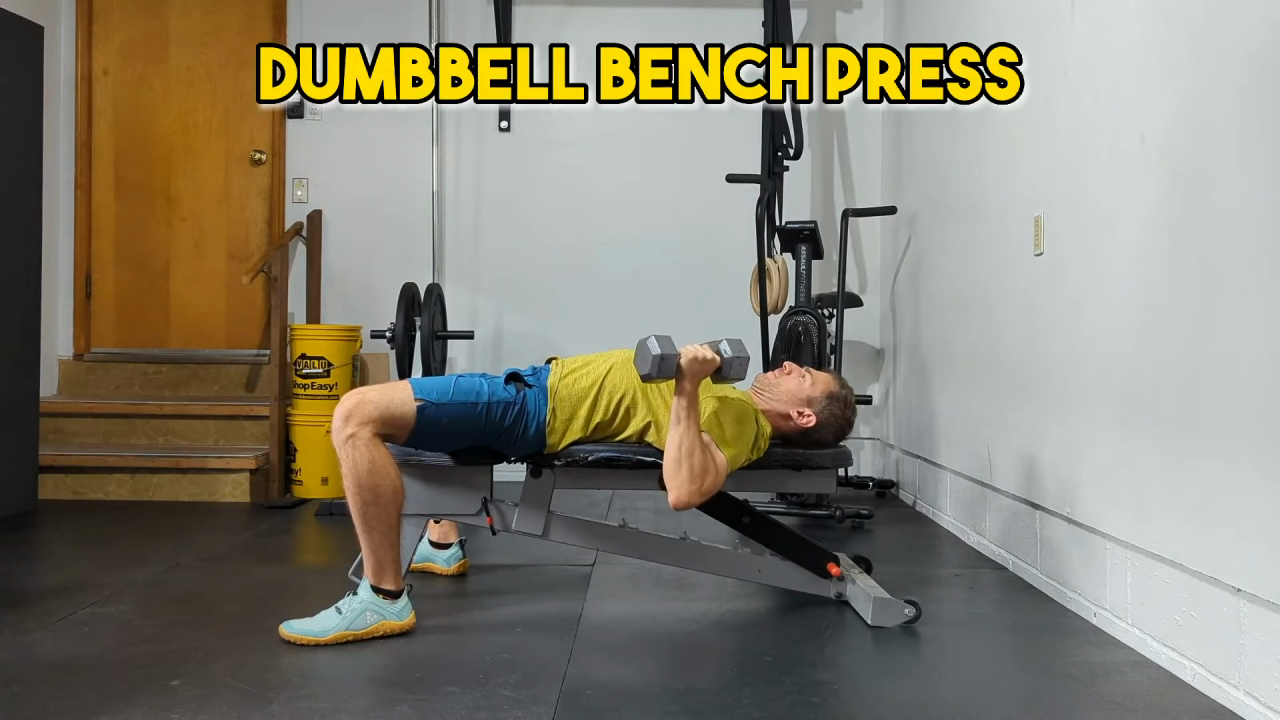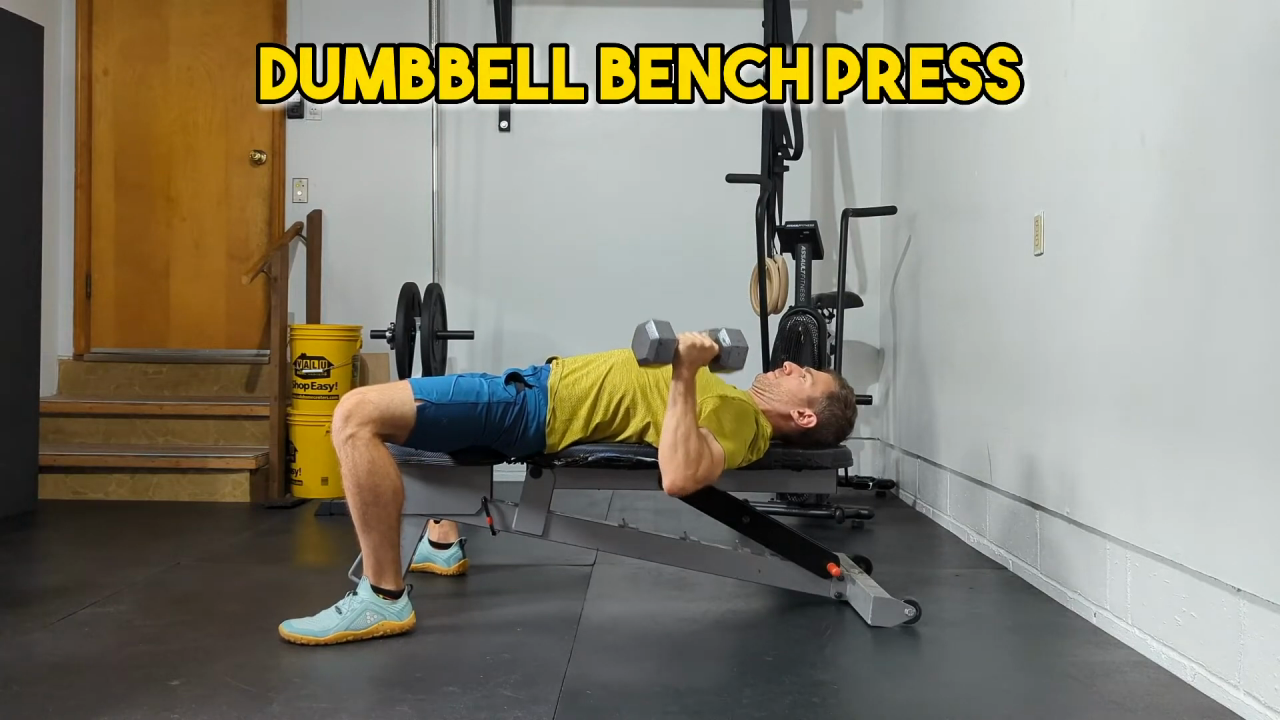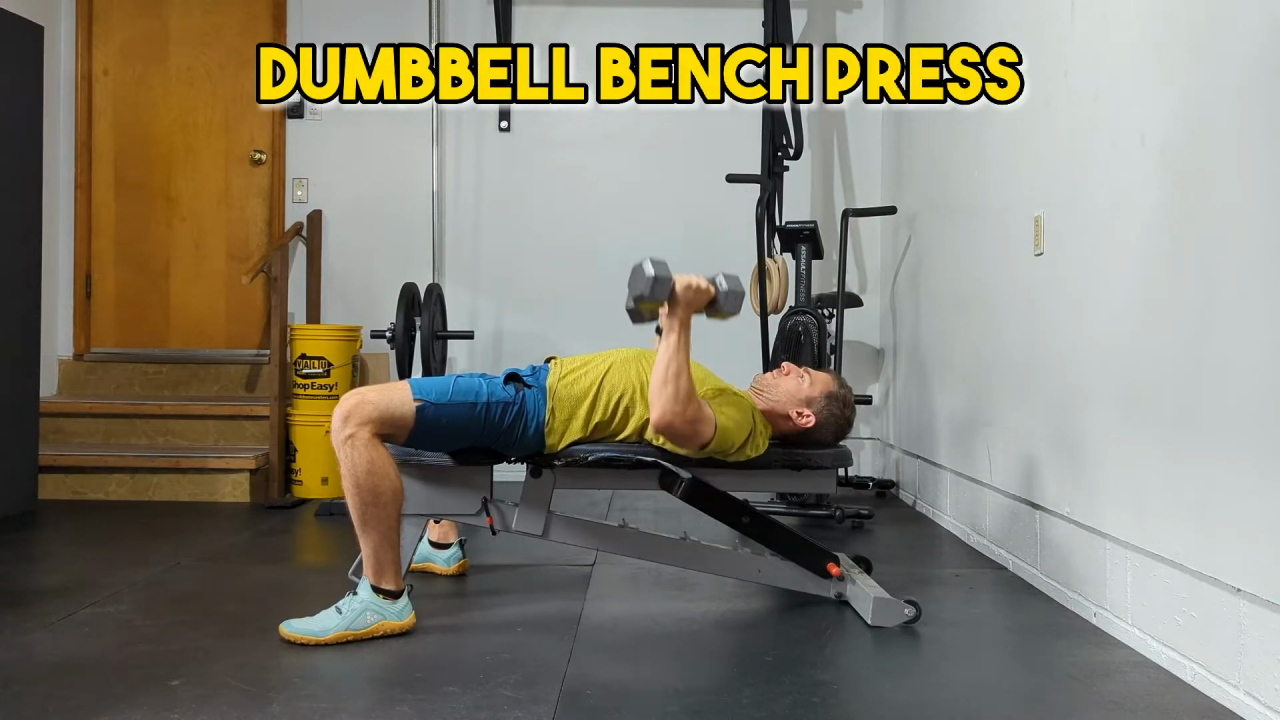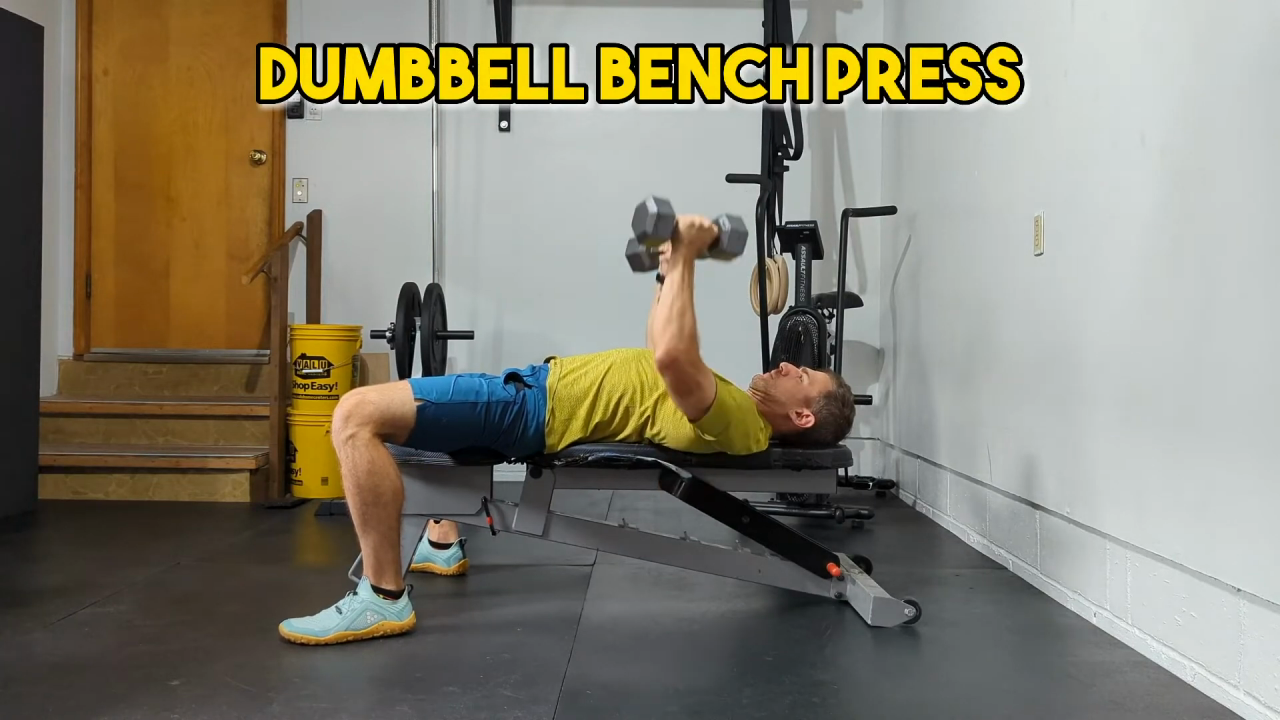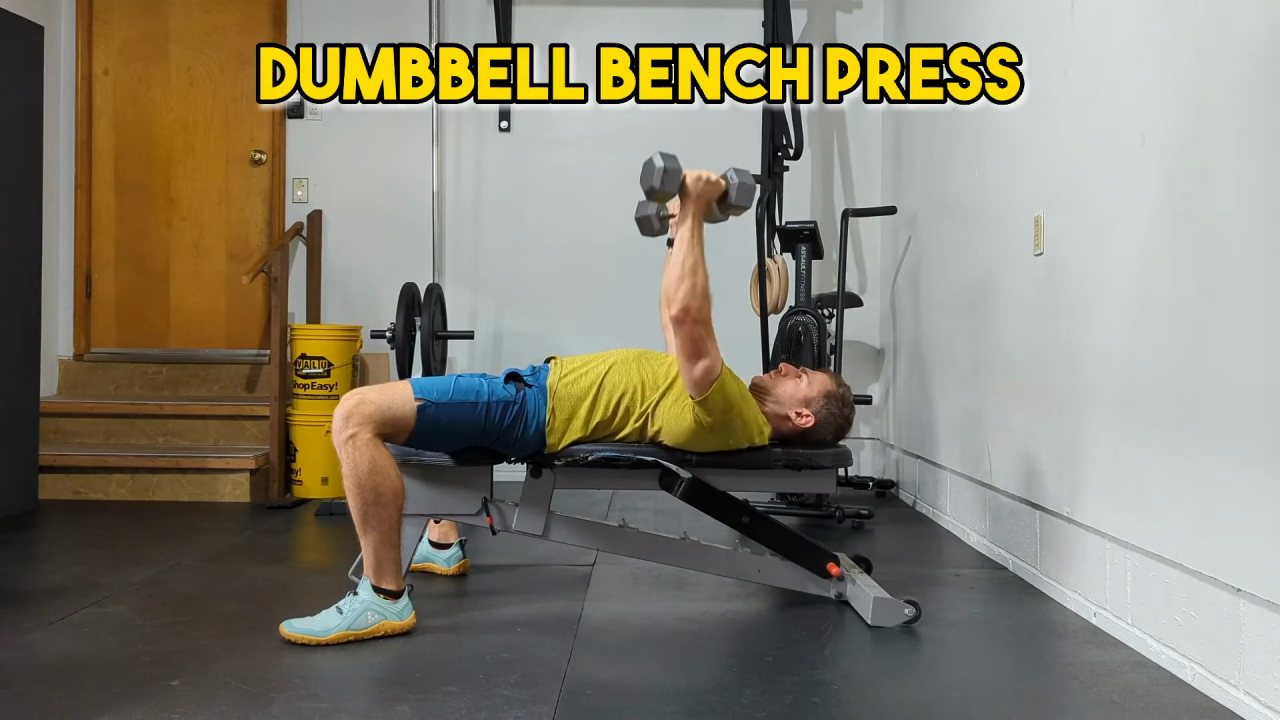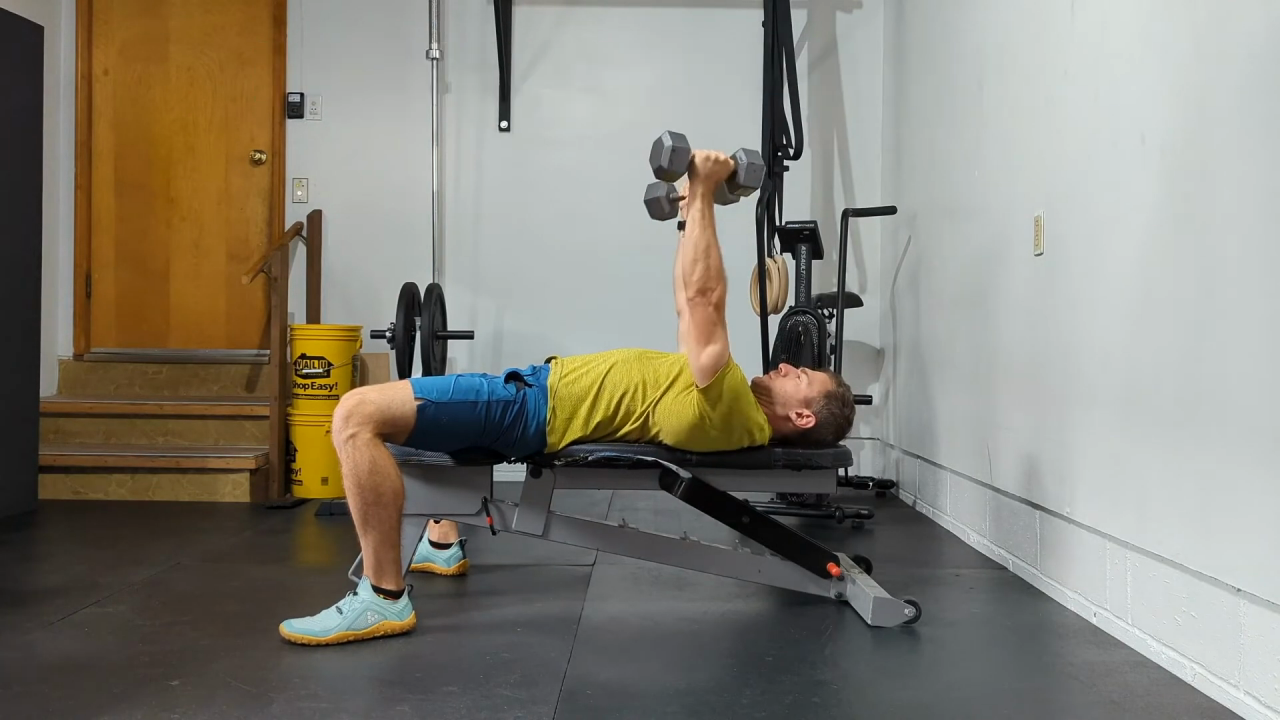
dt=0.2s
person 1, frame 1
left shoulder: (739, 425)
right shoulder: (737, 406)
left elbow: (683, 492)
left wrist: (685, 391)
right wrist: (690, 380)
left hip: (535, 406)
left knee: (357, 413)
right knee: (419, 402)
left ankle: (383, 598)
right ankle: (441, 545)
person 1, frame 2
left shoulder: (742, 428)
right shoulder: (741, 413)
left elbow: (680, 475)
left wrist: (684, 373)
right wrist: (683, 362)
left hip: (537, 409)
right hip: (546, 383)
left knee: (357, 413)
right knee: (418, 400)
left ankle: (382, 598)
right ankle: (442, 544)
person 1, frame 3
left shoulder: (738, 428)
right shoulder: (734, 408)
left elbow: (667, 416)
left wrist: (682, 316)
right wrist: (672, 318)
left hip: (536, 410)
right hip: (544, 384)
left knee: (356, 414)
right knee: (415, 403)
left ankle: (383, 599)
right ankle: (442, 546)
person 1, frame 4
left shoulder: (733, 425)
right shoulder: (737, 409)
left elbow: (670, 352)
right elbow: (673, 352)
left wrist: (686, 257)
right wrist: (675, 267)
left hip: (536, 409)
right hip: (545, 385)
left knee: (357, 415)
right knee: (415, 401)
left ankle: (383, 599)
right ankle: (442, 547)
person 1, frame 5
left shoulder: (730, 418)
right shoulder: (736, 406)
left elbow: (684, 315)
right elbow: (686, 319)
left wrist: (694, 214)
right wrist: (682, 230)
left hip: (534, 409)
right hip: (544, 387)
left knee: (357, 415)
right knee: (417, 402)
left ankle: (384, 599)
right ankle: (442, 547)
person 1, frame 6
left shoulder: (728, 415)
right shoulder: (738, 405)
left elbow: (704, 297)
right elbow: (697, 303)
left wrist: (703, 195)
right wrist: (693, 212)
left hip: (533, 408)
right hip: (543, 385)
left knee: (357, 415)
right knee: (418, 401)
left ankle: (383, 598)
right ankle: (442, 544)
